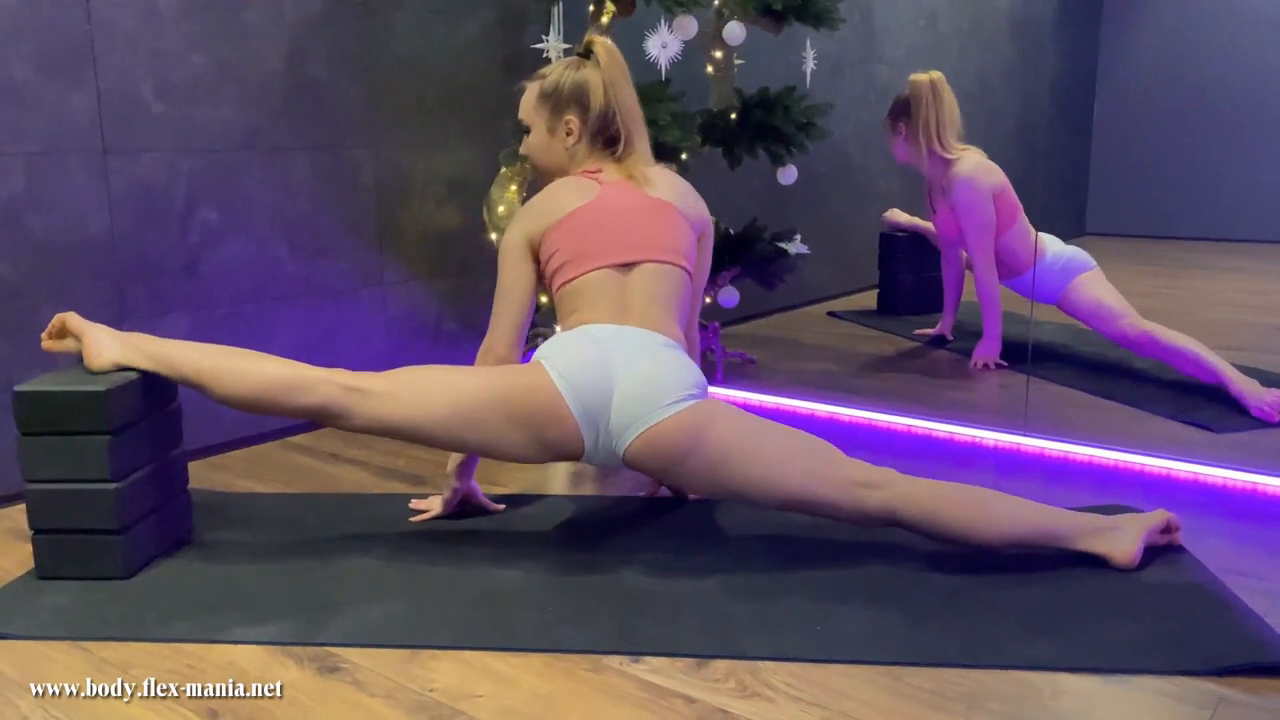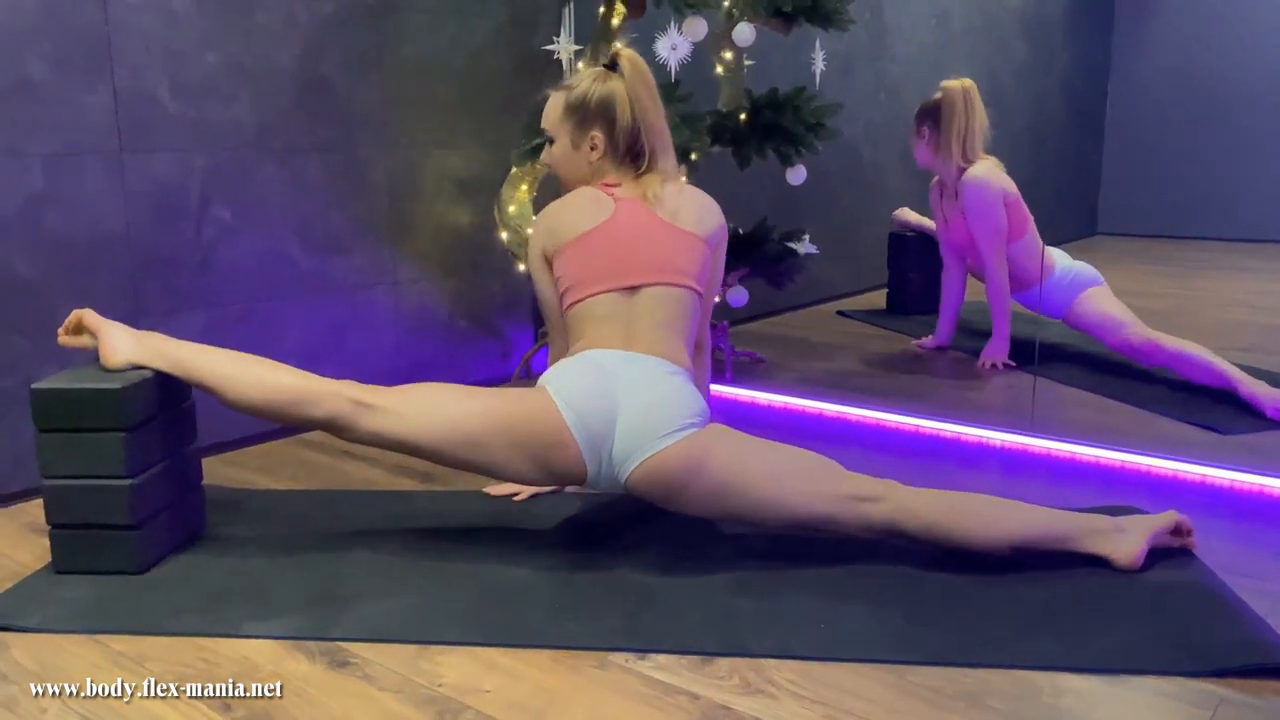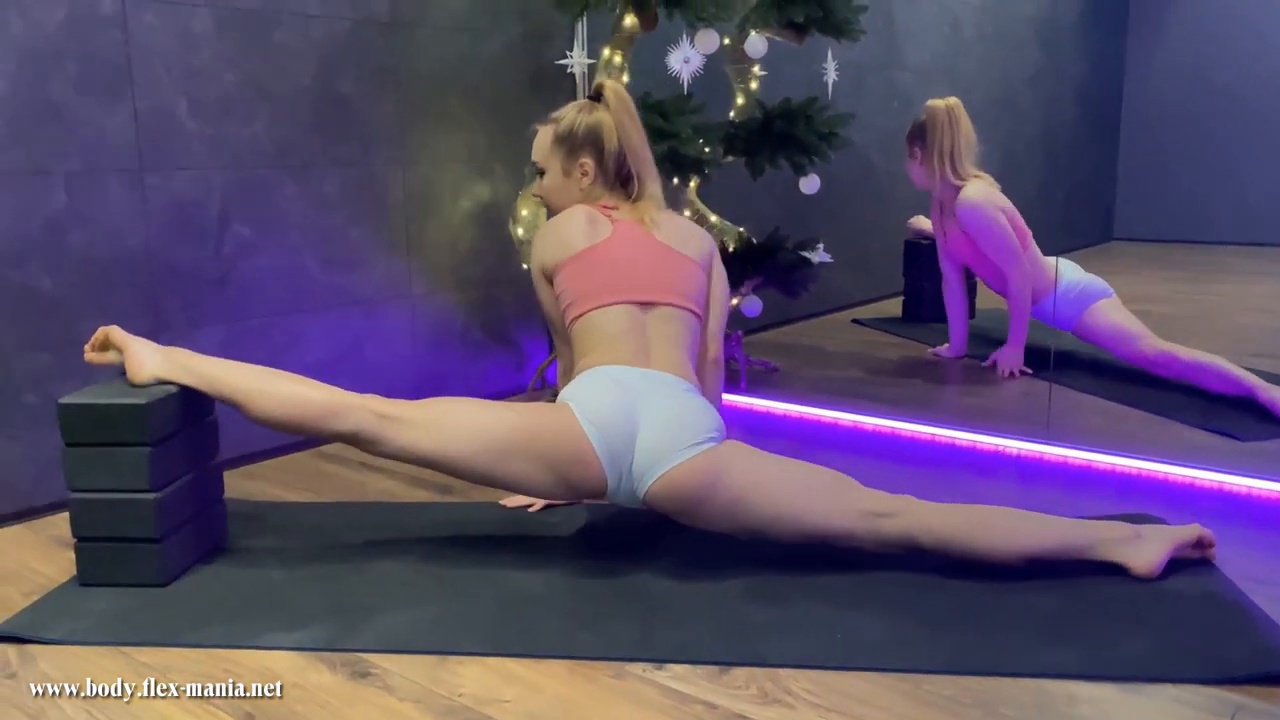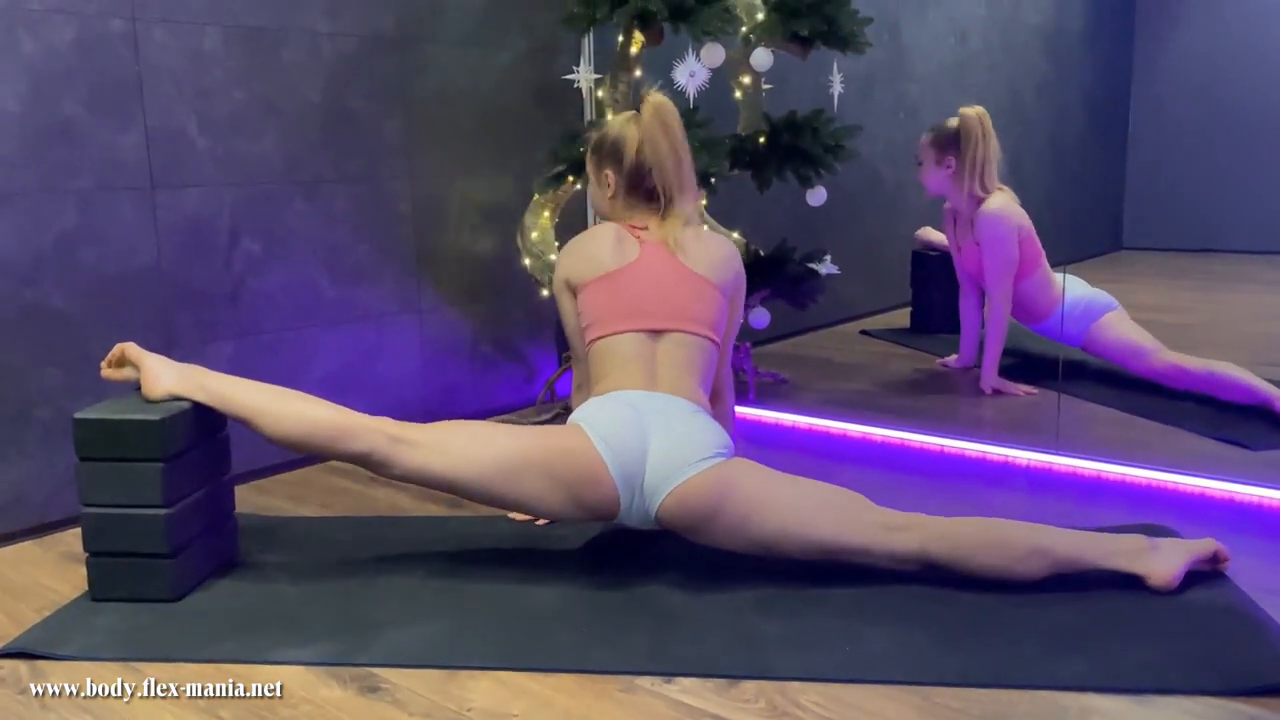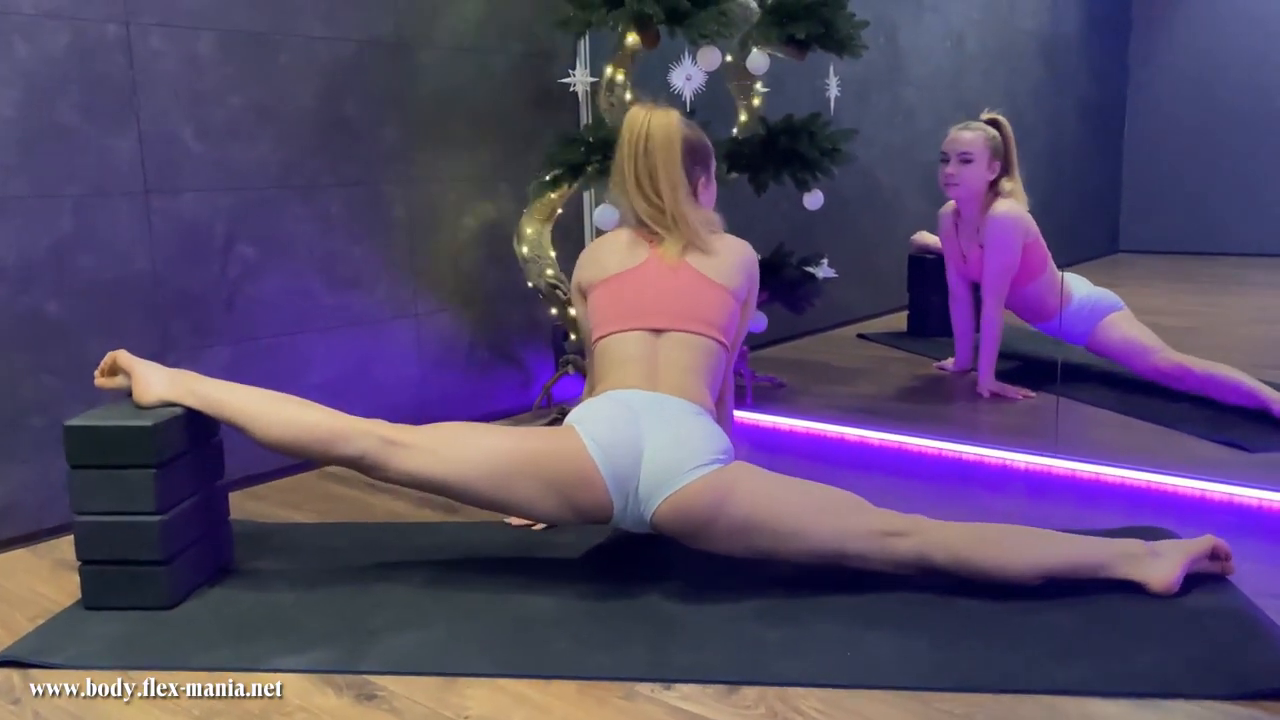
dt=0.5s
person 1, frame 1
left shoulder: (536, 212)
right shoulder: (685, 196)
left elbow: (495, 352)
left wrist: (462, 477)
right wrist: (681, 462)
left hip: (570, 383)
right hip: (661, 393)
left knee: (338, 393)
right knee: (871, 493)
left ankle: (123, 348)
right ankle: (1102, 533)
person 1, frame 2
left shoulder: (555, 219)
right shoulder: (703, 208)
left wrist: (548, 468)
right wrist: (686, 455)
left hip: (574, 407)
right hip: (663, 423)
left knee: (346, 406)
right knee: (877, 505)
left ankle: (135, 346)
person 1, frame 3
left shoulder: (555, 237)
right shoulder: (695, 237)
left wrist: (565, 477)
right wrist: (696, 468)
left hip: (593, 423)
right hip: (679, 434)
left knee: (369, 417)
right knee: (893, 519)
left ankle: (164, 360)
person 1, frame 4
left shoulder: (575, 253)
right shoulder: (722, 249)
left hip: (603, 447)
right hip: (690, 459)
left knee: (382, 442)
right knee: (904, 537)
left ankle: (178, 379)
person 1, frame 5
left shoulder: (595, 255)
right shoulder: (737, 255)
left hip: (594, 443)
right hip: (686, 460)
left knee: (372, 443)
right knee: (902, 539)
left ankle: (171, 382)
person 2, frame 1
left shoulder: (967, 176)
right shoulder: (936, 178)
left elbow: (984, 266)
right elbow: (951, 251)
left wrist: (991, 339)
right wrist: (947, 318)
left hip: (1057, 271)
right hip: (1027, 270)
left knee: (1133, 332)
left ankle: (1240, 385)
right ankle: (909, 223)
person 2, frame 2
left shoulder: (978, 182)
right shoulder: (940, 188)
left elbow: (996, 268)
right elbow: (954, 262)
left wrist: (1000, 340)
right wrist: (943, 333)
left hip: (1063, 285)
right hip: (1030, 282)
left knee: (1141, 343)
person 2, frame 3
left shoulder: (972, 203)
right shoulder: (942, 202)
left elbow: (1019, 276)
right elbow: (951, 274)
left wrist: (1015, 346)
right wrist: (957, 344)
left hip: (1069, 296)
right hip: (1047, 284)
left knee: (1156, 355)
person 2, frame 4
left shoulder: (996, 215)
right shoulder: (952, 213)
left elbow: (999, 302)
right elbow: (969, 290)
left wrist: (989, 374)
right wrist: (966, 356)
left hip: (1077, 312)
right hip: (1052, 298)
left knee: (1169, 367)
person 2, frame 5
left shoulder: (1004, 218)
right shoulder: (948, 217)
left elbow: (992, 305)
right elbow: (959, 294)
left wrist: (986, 377)
right wrist: (962, 360)
left hip: (1083, 311)
right hip: (1045, 310)
left knee: (1170, 368)
